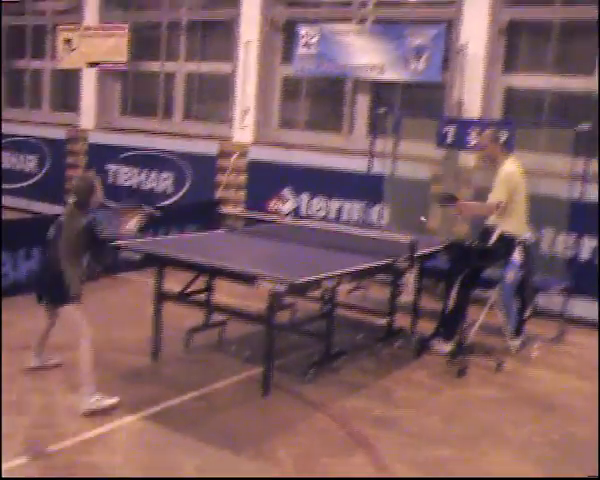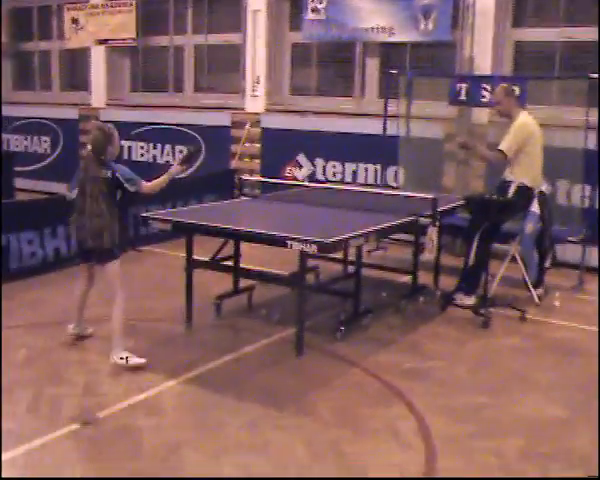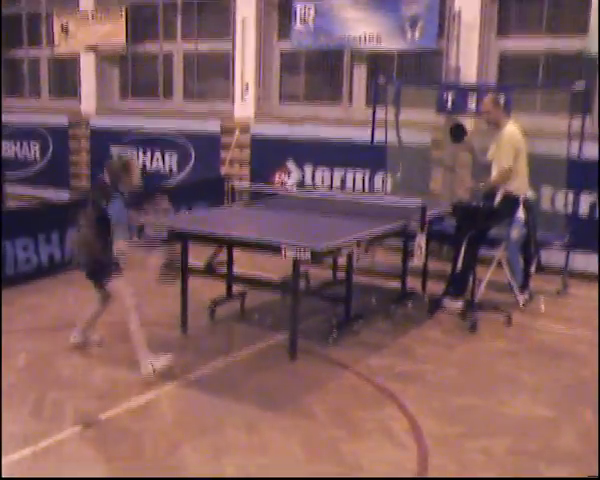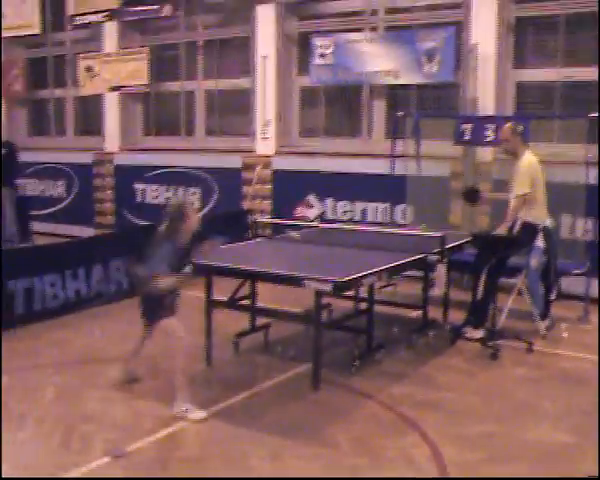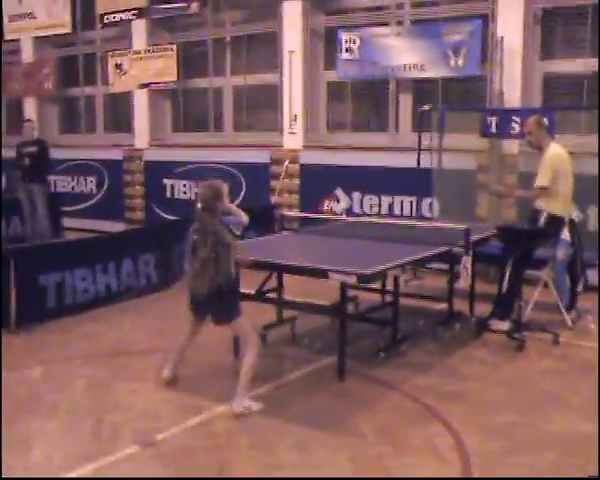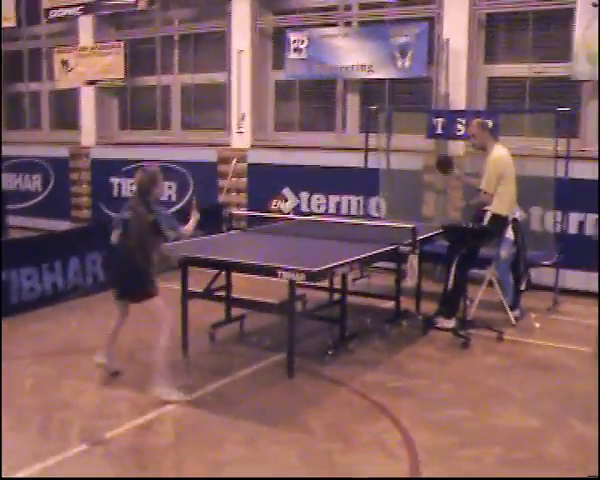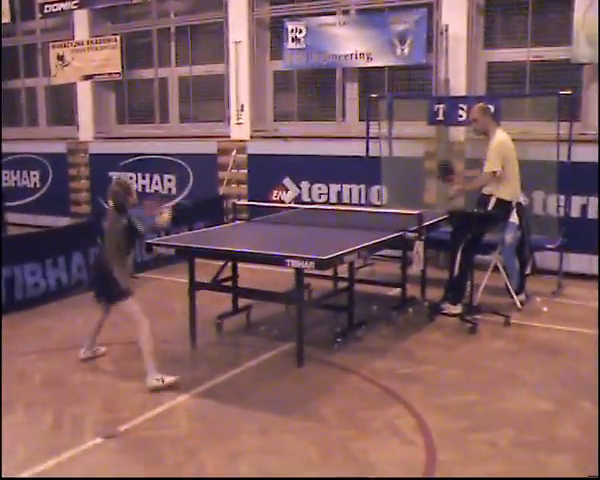
dt=0.3s
person 1, frame 1
left shoulder: (66, 216)
right shoulder: (92, 220)
left hip: (47, 277)
right hip: (61, 285)
left knee: (54, 316)
right knee: (85, 335)
left ankle: (38, 357)
right ankle: (90, 396)
person 1, frame 2
left shoulder: (84, 167)
right shoulder: (116, 171)
left elbow: (73, 196)
right elbow: (149, 188)
right wrist: (172, 172)
left hip: (85, 234)
right hip: (104, 237)
left knee: (88, 280)
right knee: (118, 293)
left ankle: (77, 325)
right ankle: (119, 352)
person 1, frame 3
left shoulder: (109, 195)
right shoulder: (116, 203)
right elbow: (120, 246)
left hip: (93, 255)
right hip: (101, 260)
left knee: (105, 298)
right knee: (131, 304)
left ankle: (80, 335)
right ankle: (147, 360)
person 1, frame 4
left shoulder: (187, 240)
right shoulder: (168, 247)
right elbow: (157, 283)
right wrist: (169, 281)
left hip: (166, 297)
right hip: (156, 299)
left knee: (147, 334)
right knee: (181, 344)
left ankle: (127, 370)
right ankle: (182, 404)
person 1, frame 5
left shoulder: (197, 227)
right shoulder: (223, 223)
left elbow: (192, 264)
right elbow: (244, 219)
right wrist: (229, 206)
left hip: (200, 291)
right hip: (222, 293)
left knee: (193, 330)
right knee: (252, 342)
left ankle: (171, 370)
right ankle: (241, 399)
person 1, frame 6
left shoulder: (128, 209)
right shoulder: (157, 213)
left elbow: (114, 239)
right elbow: (185, 232)
right wrist: (194, 217)
left hip: (120, 271)
right hip: (139, 273)
left knee: (122, 315)
right knee: (167, 323)
left ankle: (107, 357)
right ankle: (161, 384)
person 1, frame 7
left shoulder: (110, 217)
right shoulder: (130, 219)
right elbow: (162, 221)
right wrist: (166, 213)
left hip: (100, 275)
right hip: (115, 278)
left knee: (106, 312)
right knee: (143, 323)
left ankle: (88, 349)
right ankle: (152, 375)
person 2, frame 1
left shoulder: (507, 171)
right shoulder: (507, 169)
left elbow: (494, 209)
right elbow: (493, 204)
left wrist: (468, 210)
right wrist: (467, 204)
left hip: (501, 235)
right hip: (508, 236)
left knee: (460, 272)
left ankle: (444, 337)
person 2, frame 2
left shoulder: (520, 124)
right shoulder: (526, 122)
left elbow: (498, 158)
left wrist: (472, 145)
left hip: (518, 189)
right hip: (525, 187)
left knee: (478, 227)
left ankle: (467, 291)
person 2, frame 3
left shoulder: (509, 134)
right shoulder: (504, 133)
left elbow: (504, 173)
right elbow: (489, 160)
left wrist: (482, 187)
right wrist: (468, 146)
left hip: (505, 196)
right hip: (508, 195)
left knee: (465, 232)
left ankle: (455, 295)
person 2, frame 4
left shoulder: (525, 163)
right shoulder: (526, 161)
left elbow: (522, 200)
left wrist: (505, 226)
left hip: (524, 225)
right hip: (529, 224)
left knee: (485, 261)
right knee: (493, 263)
left ankle: (475, 325)
person 2, frame 5
left shoulder: (550, 155)
right shoulder: (558, 152)
left elbow: (540, 191)
left wrist: (509, 193)
left hip: (548, 217)
right hip: (559, 217)
left knee: (512, 254)
right knee: (520, 254)
left ankle: (501, 317)
person 2, frame 6
left shoulder: (495, 157)
right shoulder: (499, 154)
left elbow: (486, 198)
right elbow: (486, 187)
right wrist: (459, 176)
left hip: (493, 217)
right hip: (500, 217)
left knee: (456, 253)
right knee: (465, 254)
left ankle: (447, 315)
person 2, frame 7
left shoulder: (498, 141)
right shoulder: (497, 139)
left elbow: (488, 178)
right elbow: (488, 173)
left wrist: (462, 189)
right wrist: (460, 177)
left hip: (497, 202)
right hip: (500, 201)
left knee: (460, 238)
right knee: (469, 240)
left ankle: (453, 301)
